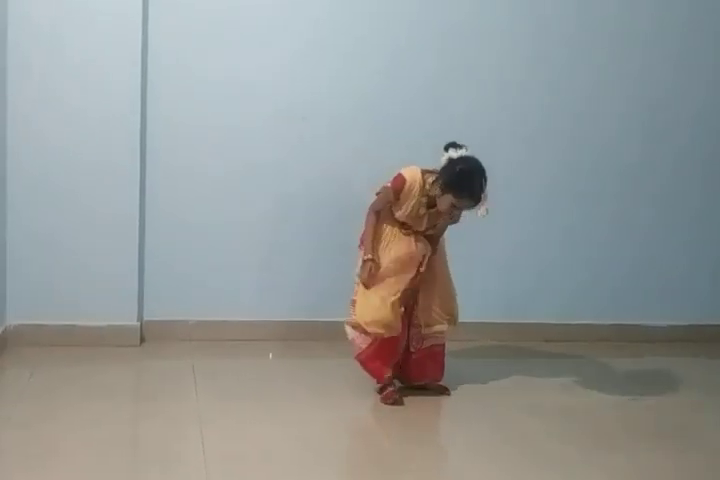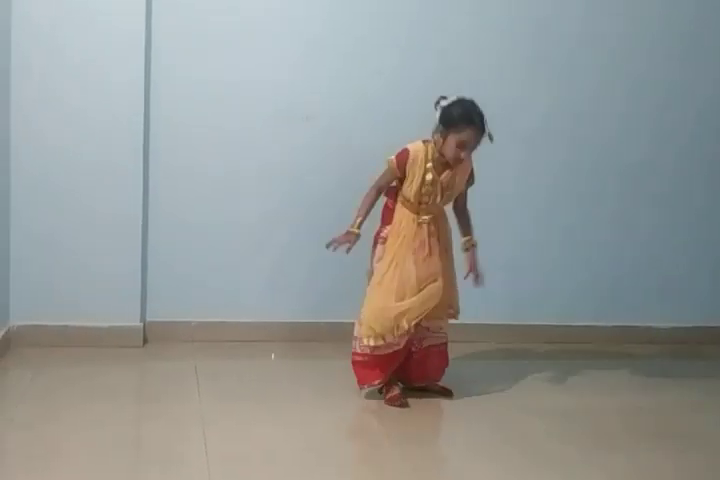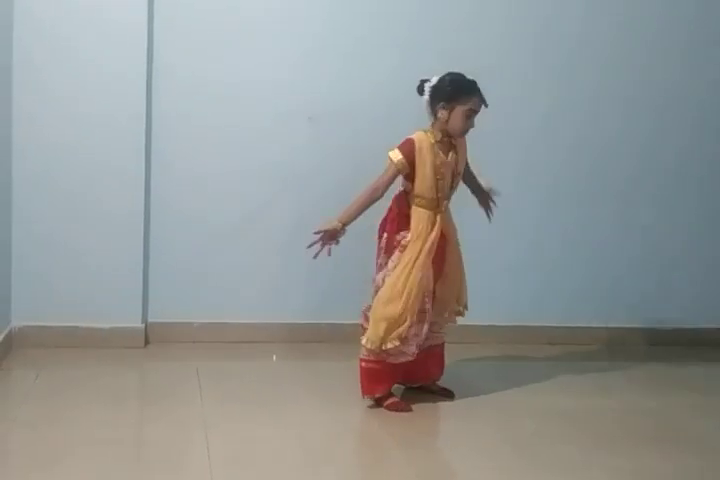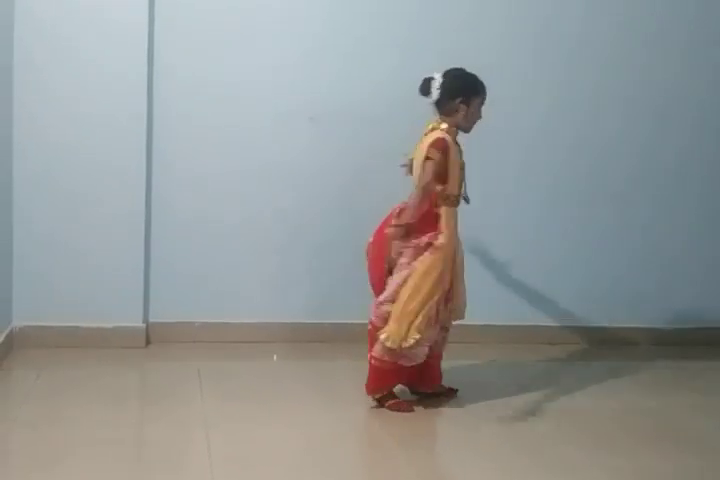
dt=0.2s
person 1, frame 1
left shoulder: (454, 203)
right shoulder: (407, 181)
left elbow: (435, 237)
right elbow: (374, 211)
left wrist: (422, 273)
right wrist: (369, 256)
left hip: (422, 247)
right hip: (389, 240)
left knee: (432, 310)
right knee: (379, 309)
left ankle: (421, 375)
right ankle: (385, 378)
person 1, frame 2
left shoulder: (463, 167)
right shoulder: (411, 155)
left elbow: (460, 207)
right elbow: (377, 189)
left wrist: (470, 248)
right wrist: (353, 229)
left hip: (434, 237)
right hip: (401, 233)
left knee: (434, 306)
right knee: (391, 305)
left ankle: (421, 376)
right ankle: (382, 378)
person 1, frame 3
left shoulder: (457, 146)
right shoulder: (415, 146)
left elbow: (464, 172)
right elbow: (378, 186)
left wrist: (481, 192)
right wrist: (340, 223)
left hip: (439, 231)
right hip: (410, 232)
left knee: (431, 308)
right knee: (398, 308)
left ankle: (420, 376)
right ankle: (379, 386)
person 1, frame 4
left shoulder: (438, 137)
right shoulder: (442, 142)
right elbow: (422, 187)
right wrist: (403, 223)
left hip: (425, 230)
right hip: (424, 232)
left knee: (432, 310)
right knee: (408, 310)
left ankle: (426, 381)
right ankle: (380, 386)
